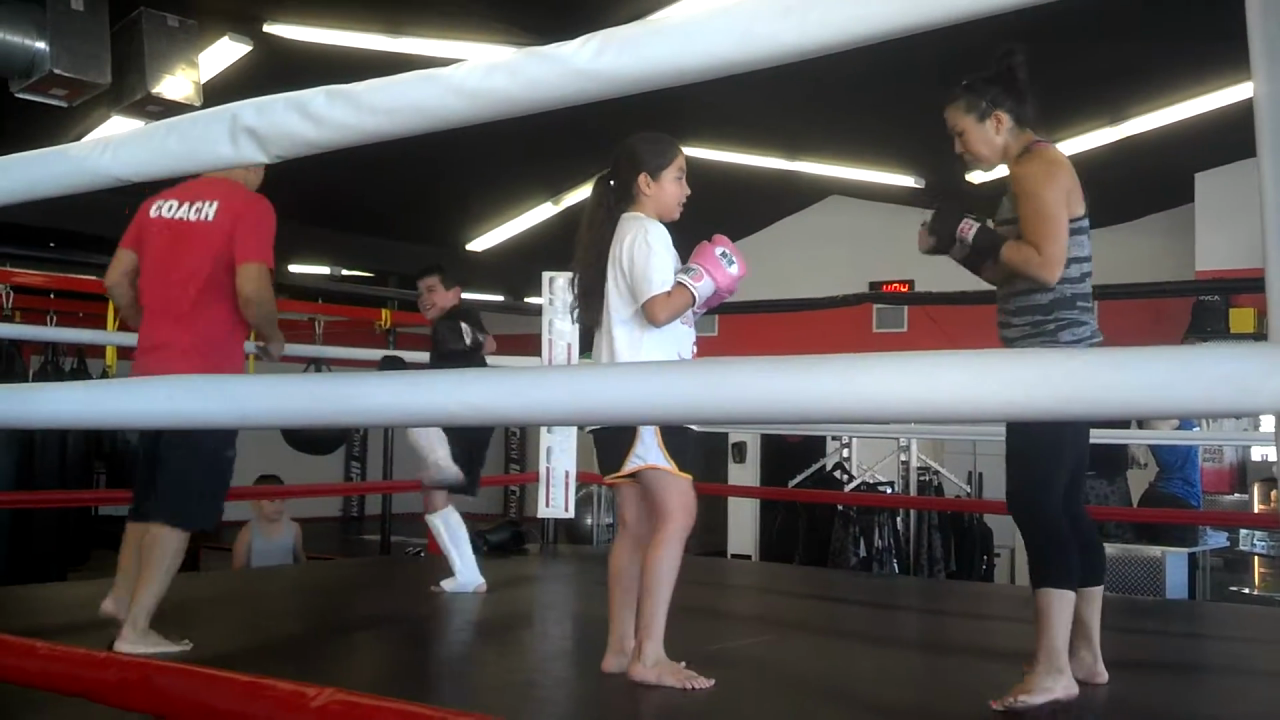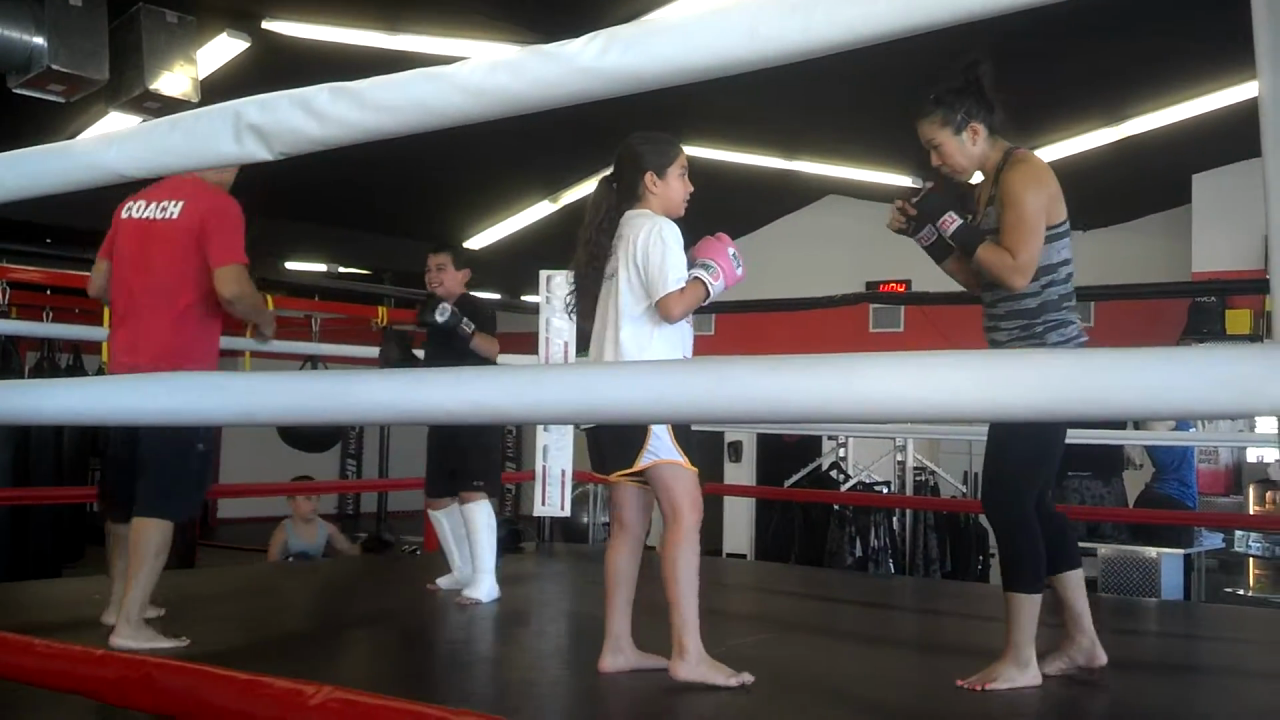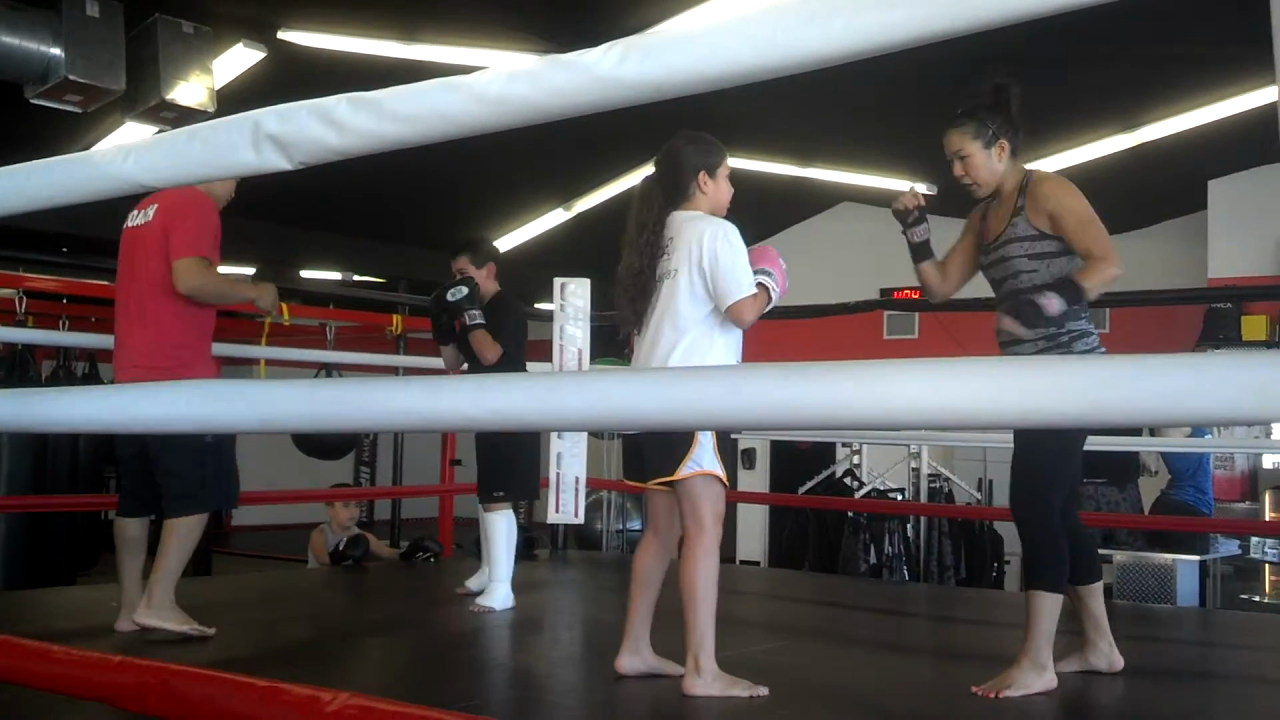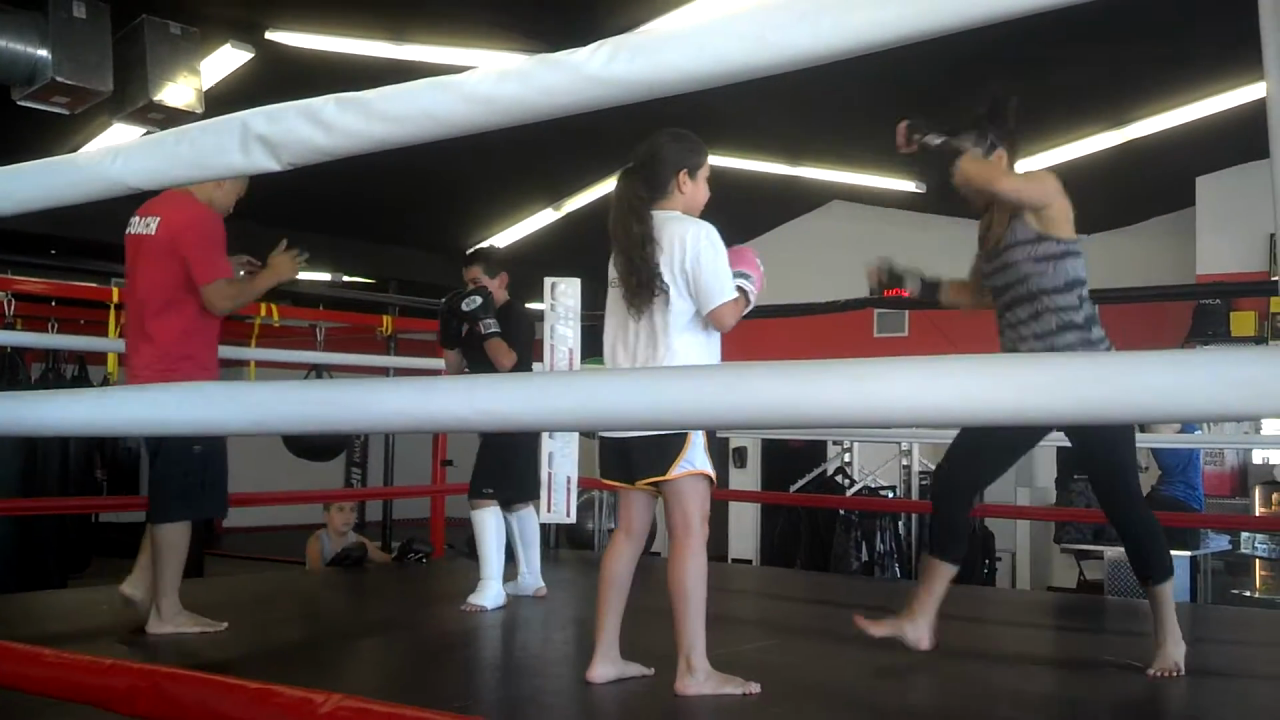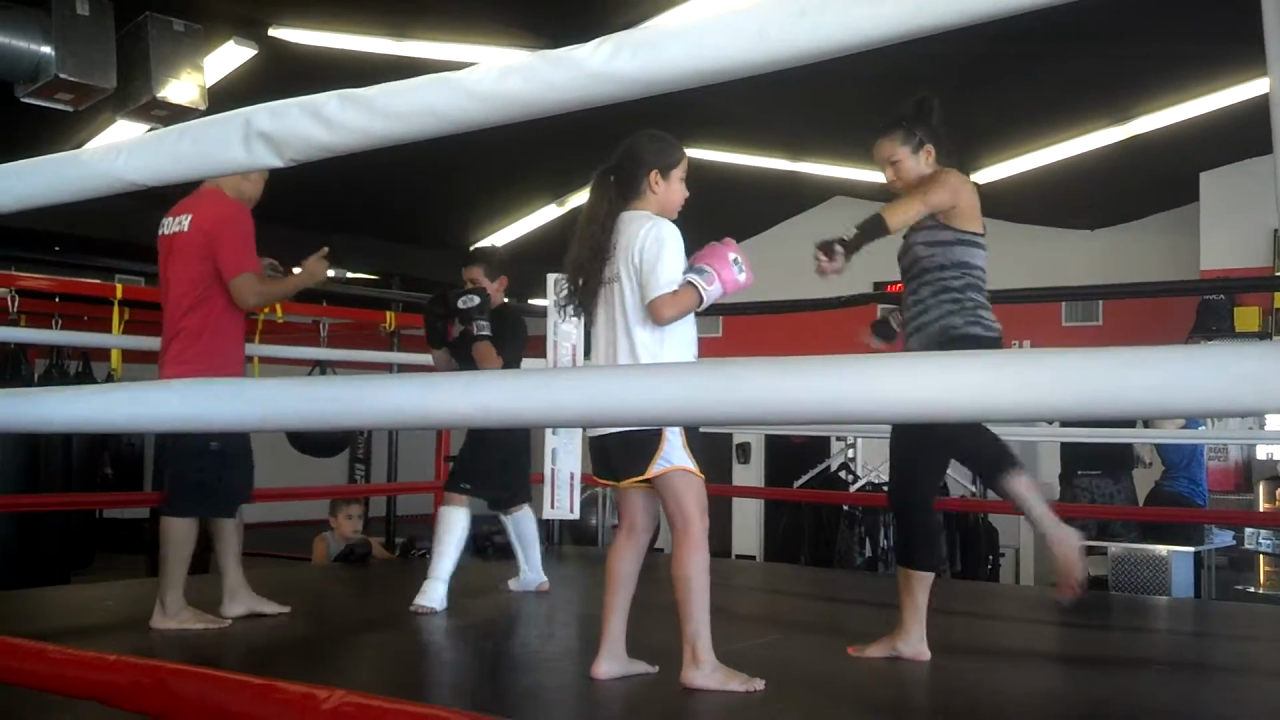
dt=0.4s
person 1, frame 1
left shoulder: (1036, 166)
right shoulder: (1038, 169)
left elbow: (1046, 267)
left wrist: (973, 231)
right wrist: (958, 247)
right hip: (1065, 359)
left knee: (1034, 503)
right knee: (1064, 504)
left ankle: (1053, 671)
right ankle: (1086, 653)
person 1, frame 2
left shoulder: (1026, 174)
right shoulder: (988, 189)
left elbow: (1015, 274)
right elbow: (978, 280)
left wrist: (951, 219)
right wrist: (924, 233)
left knee: (1006, 501)
right knee: (1031, 501)
left ankle: (1021, 660)
right ankle: (1082, 640)
person 1, frame 3
left shoulder: (1048, 190)
right shoulder: (984, 214)
left elbow: (1107, 263)
right elbow: (937, 287)
left wrist: (1044, 304)
right wrist: (914, 228)
left hip: (1067, 370)
left knee: (1035, 505)
right knee: (1055, 509)
left ankle: (1035, 663)
right ankle: (1100, 646)
person 1, frame 4
left shoulder: (1042, 190)
right shoulder: (990, 222)
left elbow: (992, 181)
right elbow: (977, 295)
left wrist: (930, 141)
right wrist: (909, 282)
left knee: (1122, 504)
right knee: (950, 486)
left ankle: (1168, 632)
right ankle: (918, 620)
person 1, frame 5
left shoulder: (953, 185)
right shoulder: (928, 217)
left elbow: (907, 209)
left wrist: (845, 246)
right wrist: (895, 323)
left hip: (963, 342)
right hip: (931, 357)
left knee: (960, 435)
right knee: (909, 492)
left ankle: (1055, 531)
right ankle: (909, 635)
person 2, frame 1
left shoulder: (627, 232)
right shoulder: (646, 232)
right elbow: (659, 310)
left wrist: (704, 291)
right wrist: (705, 276)
right hip: (642, 401)
left knee: (638, 523)
right knee: (676, 516)
left ankle: (622, 647)
right ankle: (650, 655)
person 2, frame 2
left shoulder: (621, 233)
right shoulder: (658, 229)
right elbow: (672, 306)
left wrist: (699, 281)
right wrist: (712, 273)
left knee: (630, 522)
right knee: (685, 513)
left ankle: (617, 645)
right ankle: (689, 652)
person 2, frame 3
left shoulder: (660, 237)
right shoulder: (716, 231)
right elbow: (742, 311)
left wrist: (752, 282)
right wrist: (769, 280)
left knee: (664, 528)
right knee: (705, 527)
left ankle: (635, 648)
right ankle: (703, 669)
person 2, frame 4
left shoulder: (627, 240)
right shoulder: (696, 233)
right elbow: (721, 316)
right wrist: (748, 281)
left knee: (631, 529)
right knee: (690, 530)
left ankle: (605, 656)
right ankle: (693, 668)
person 2, frame 5
left shoulder: (610, 235)
right shoulder: (658, 231)
right elbow: (665, 308)
left wrist: (695, 282)
right wrist: (713, 279)
left knee: (634, 526)
right knee: (692, 523)
left ankle: (611, 652)
right ankle: (699, 660)
person 3, frame 1
left shoulder: (158, 201)
right shoulder: (250, 207)
left elbow: (116, 280)
right elbow: (252, 290)
right wrist: (271, 336)
left hip: (150, 370)
right hip: (205, 374)
left knee: (152, 496)
right knee: (182, 507)
left ankle: (121, 597)
right ankle: (135, 629)
person 3, frame 2
left shoulder: (133, 202)
right shoulder: (219, 206)
left elbow: (98, 286)
right elbow: (231, 289)
right wrist: (262, 318)
left hip: (125, 372)
right hip: (181, 376)
left knee: (123, 495)
right knee: (162, 500)
left ankle: (119, 602)
right ankle: (129, 622)
person 3, frame 3
left shoulder: (143, 210)
right shoulder: (195, 206)
right elbow: (190, 280)
left wrist: (227, 288)
right wrist: (253, 294)
left hip: (133, 375)
right hip: (179, 376)
left knee: (137, 497)
right knee: (199, 491)
left ankle: (131, 606)
right ankle: (158, 601)
person 3, frame 4
left shoulder: (147, 213)
right shoulder: (199, 218)
right elbow: (220, 301)
left wrist: (223, 272)
right wrist: (273, 275)
left hip: (150, 377)
right hip: (182, 380)
left knee: (172, 492)
right knee: (182, 497)
left ankle: (143, 578)
right ankle: (166, 610)
person 3, frame 5
left shoulder: (178, 215)
right shoulder: (229, 213)
right elbow: (248, 296)
left wrist: (247, 269)
right wrist: (305, 277)
left hip: (187, 373)
right hip: (207, 378)
left knee: (225, 484)
right knee: (191, 492)
left ankle: (237, 592)
right ankle: (170, 607)
person 4, frame 1
left shoulder: (459, 319)
right shoulder: (444, 331)
left elbow: (490, 345)
left wrist: (473, 340)
right knee: (434, 501)
left ankle: (443, 465)
right ankle: (469, 577)
person 4, frame 2
left shoulder: (473, 308)
right shoulder: (435, 314)
left elbow: (491, 349)
left wrist: (457, 325)
left knee: (471, 492)
right knee: (438, 498)
left ankle: (486, 580)
right ankle: (463, 572)
person 4, frame 3
left shoulder: (509, 308)
right shoulder: (479, 311)
left elbow: (490, 354)
right elbow: (454, 363)
left wrist: (470, 312)
right wrist: (444, 324)
left knee: (496, 500)
right knee: (490, 498)
left ankle: (501, 588)
right ankle: (491, 571)
person 4, frame 4
left shoulder: (517, 316)
right shoulder: (481, 320)
left elbow: (505, 362)
right elbow: (454, 367)
left wrist: (485, 320)
right wrist: (450, 329)
left knee: (483, 498)
right knee: (517, 501)
left ankle: (491, 586)
right ankle: (531, 579)
person 4, frame 5
left shoulder: (509, 320)
right shoulder: (477, 320)
left elbow: (490, 366)
right elbow: (445, 367)
left wrist: (477, 321)
right wrist: (437, 332)
left hip: (498, 425)
right hip: (497, 425)
left knee: (456, 496)
right knee: (512, 502)
left ankle: (435, 588)
right ankle: (533, 574)
